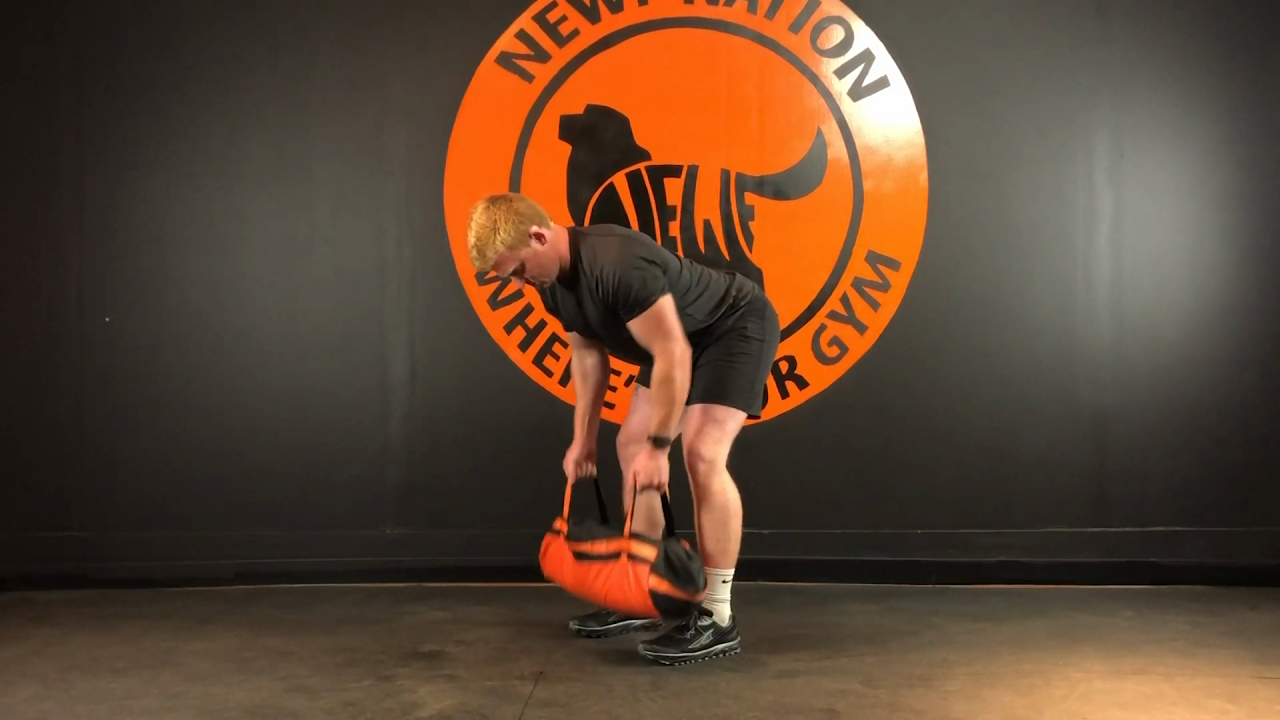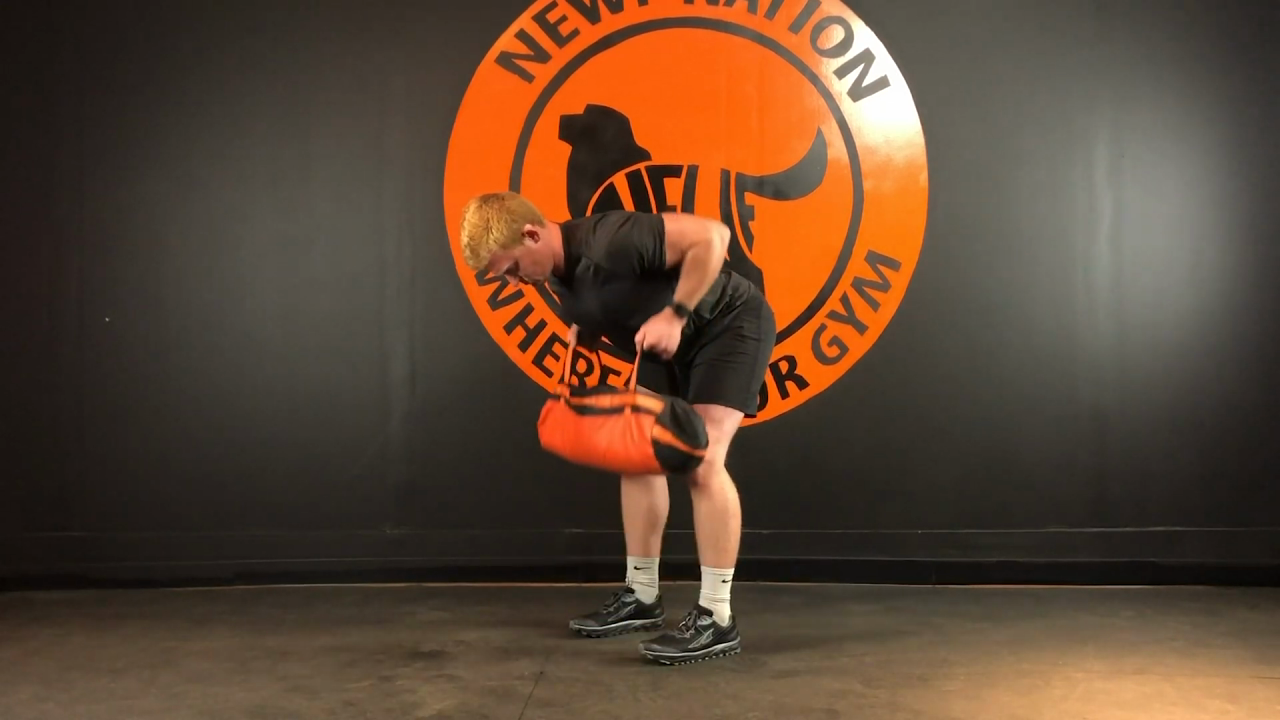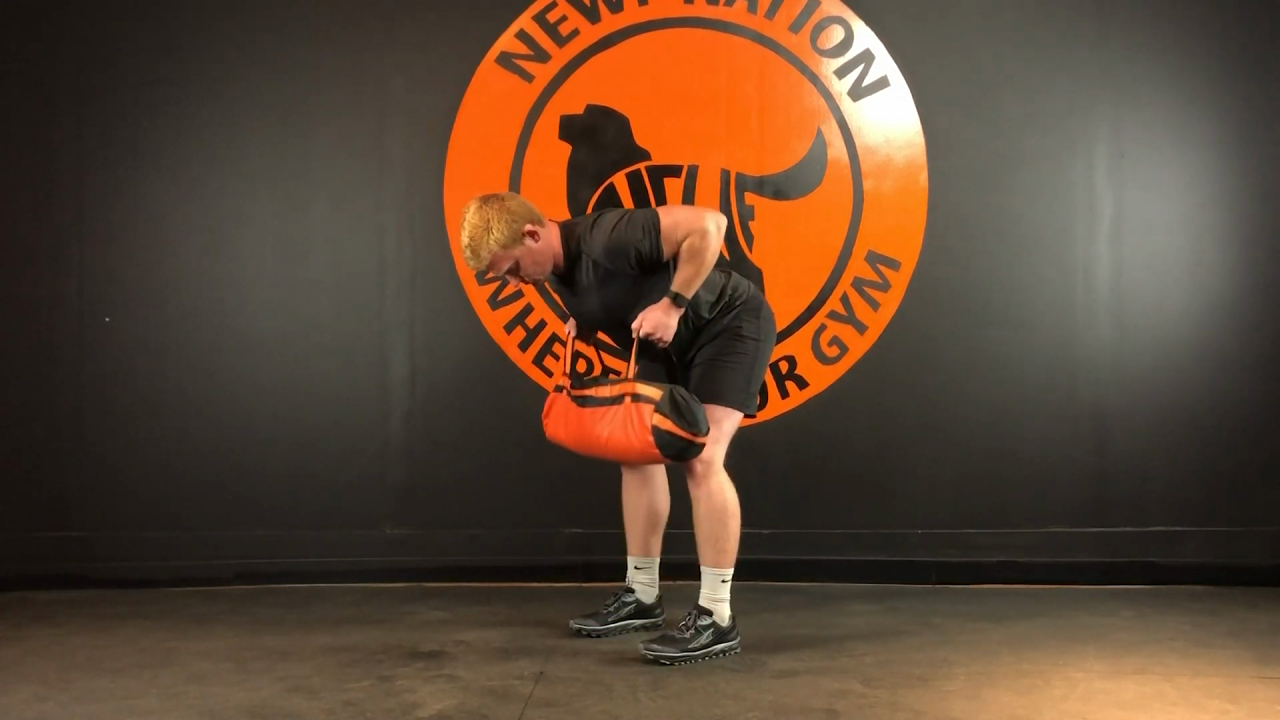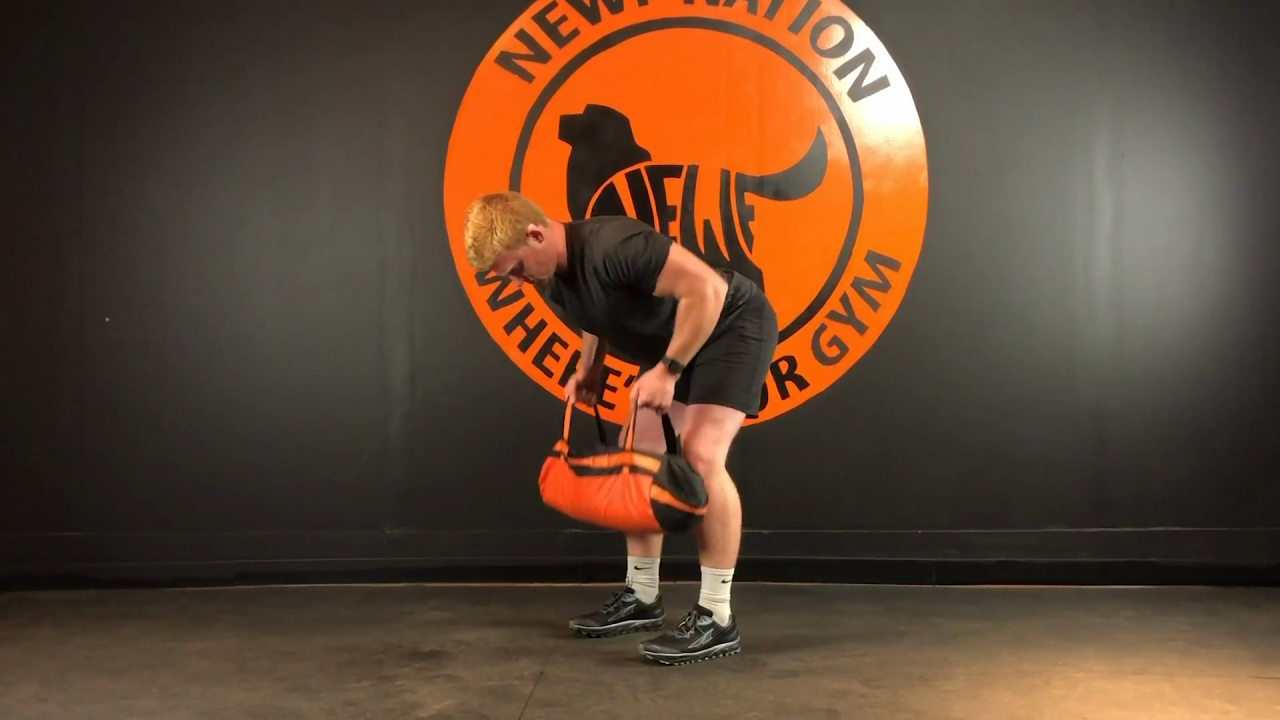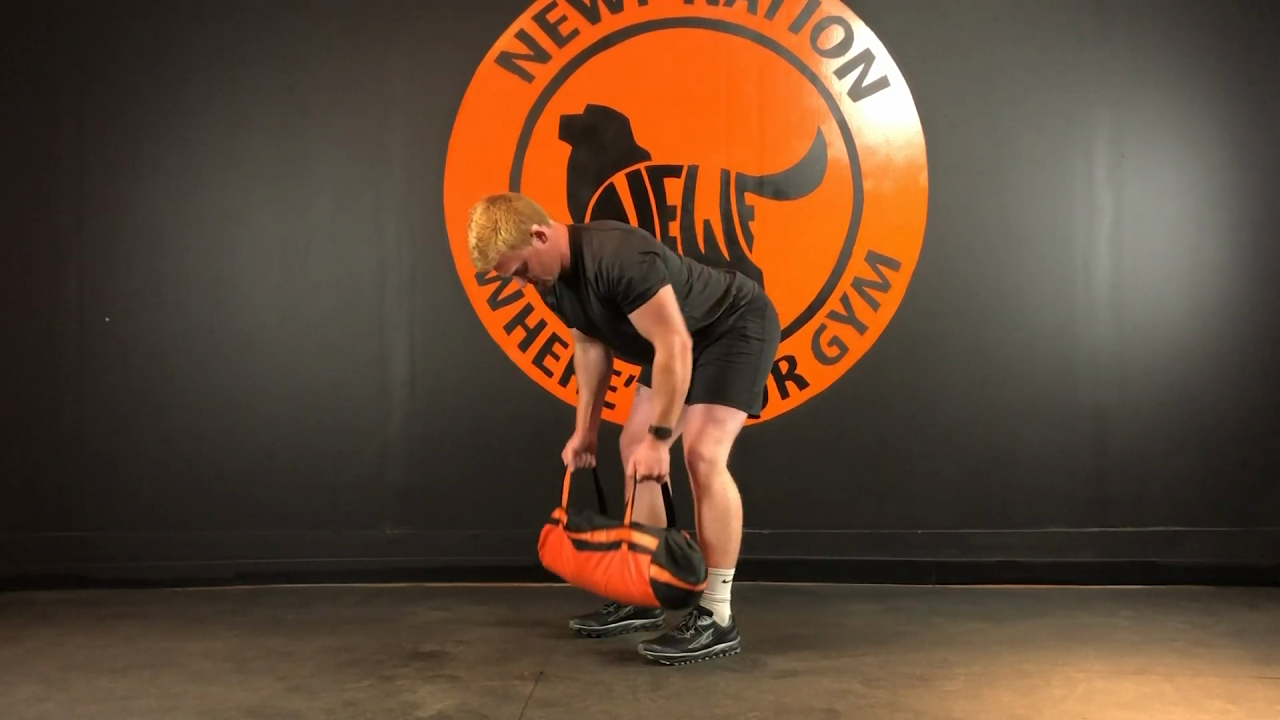
dt=0.4s
person 1, frame 1
left shoulder: (615, 263)
right shoulder: (553, 282)
left elbow: (673, 357)
right elbow: (588, 355)
left wrist: (659, 448)
right wrist: (583, 439)
left hip: (736, 326)
right hip: (682, 337)
left knee: (703, 455)
right knee: (632, 445)
left ankle: (717, 618)
person 1, frame 2
left shoulder: (609, 242)
right shoulder: (553, 270)
left elbow: (712, 236)
left wrist: (674, 313)
right wrist: (583, 330)
left hip: (730, 324)
right hip: (672, 340)
left knee: (701, 454)
left ankle: (717, 618)
right ankle: (641, 596)
person 1, frame 3
left shoulder: (607, 239)
right shoulder: (557, 266)
left elbow: (708, 225)
left wrist: (672, 303)
right wrist: (584, 320)
left hip: (730, 324)
right hip: (672, 340)
left knee: (701, 456)
left ankle: (716, 617)
right ankle: (642, 596)
person 1, frame 4
left shoulder: (613, 247)
right shoulder: (553, 276)
left elbow: (707, 289)
left wrist: (668, 371)
right wrist: (589, 369)
left hip: (734, 325)
right hip: (672, 342)
left knee: (701, 456)
right knee: (638, 452)
left ankle: (716, 617)
right ankle: (642, 596)
person 1, frame 5
left shoulder: (616, 257)
right shoulder: (553, 282)
left elbow: (676, 346)
right elbow: (592, 343)
left wrist: (659, 438)
right wrist: (585, 428)
left hip: (736, 325)
right hip: (677, 340)
left knee: (703, 455)
right knee: (633, 449)
left ankle: (717, 618)
